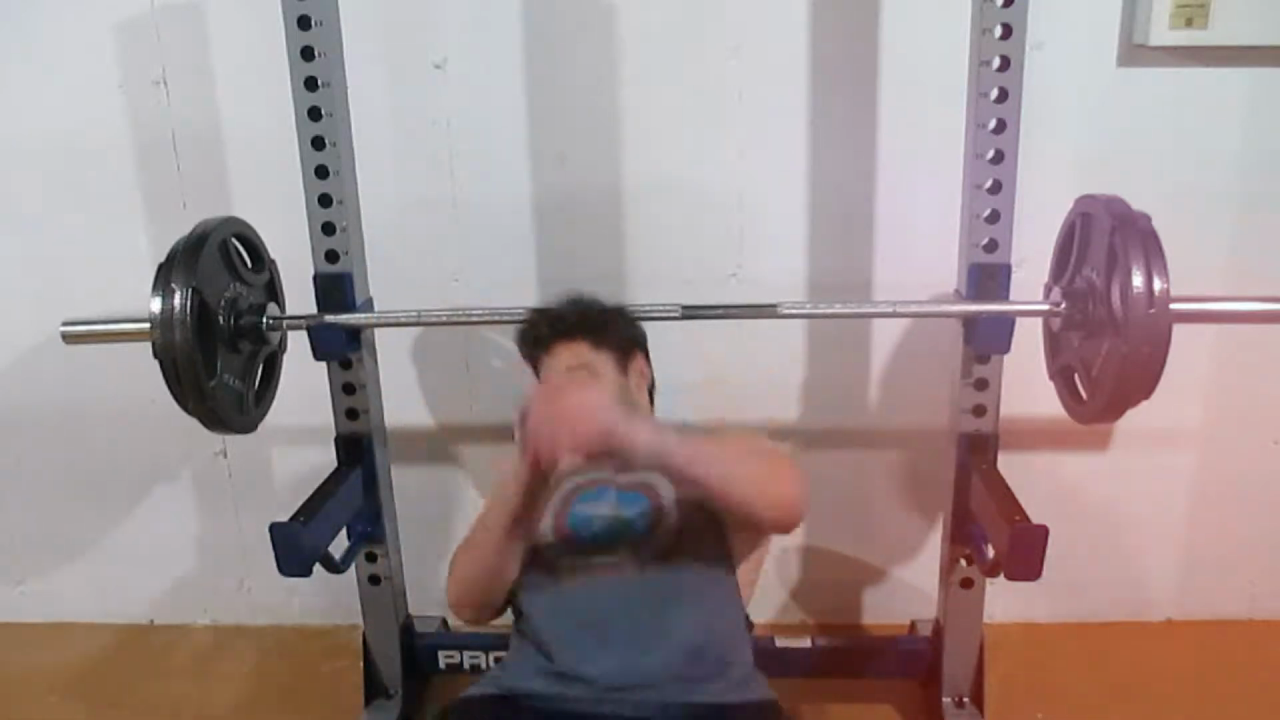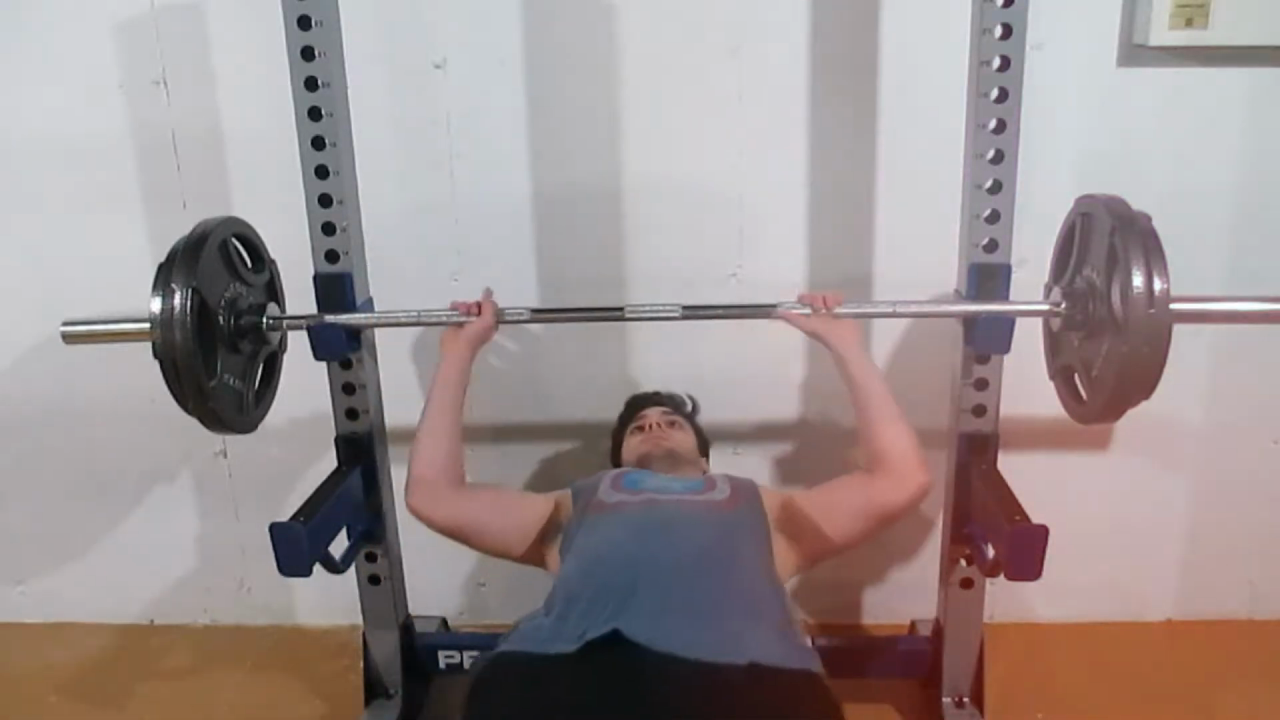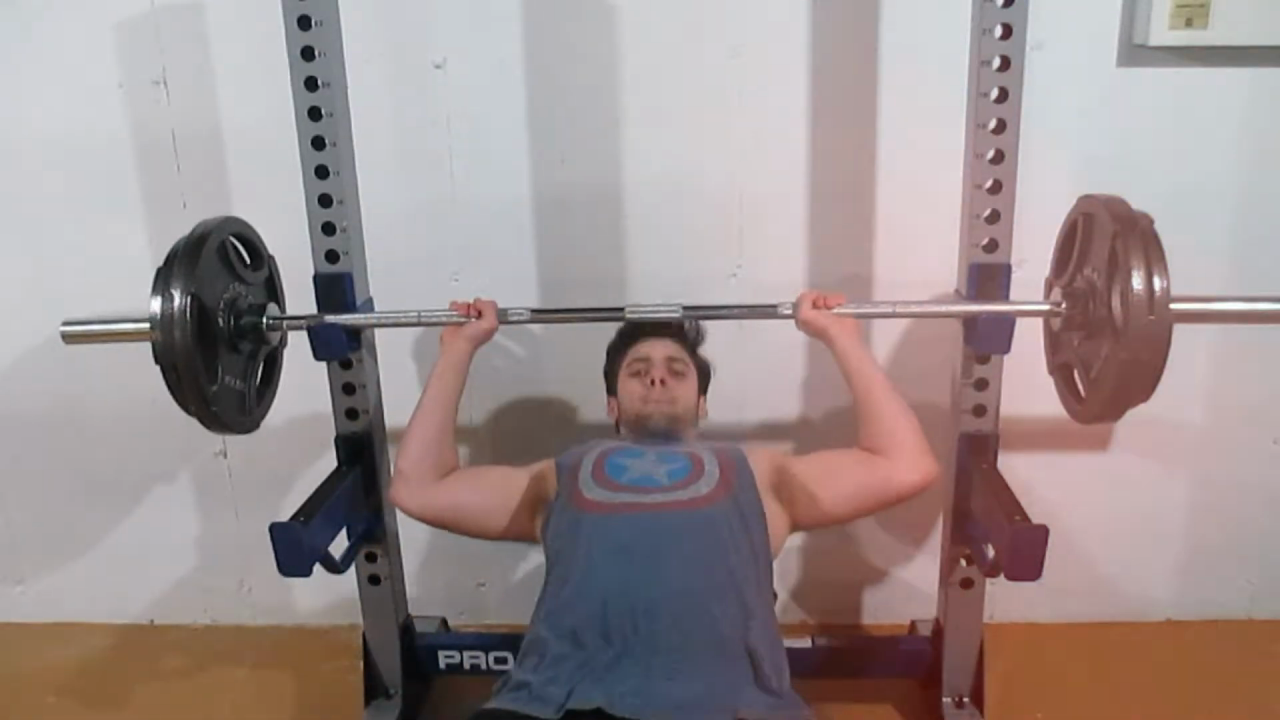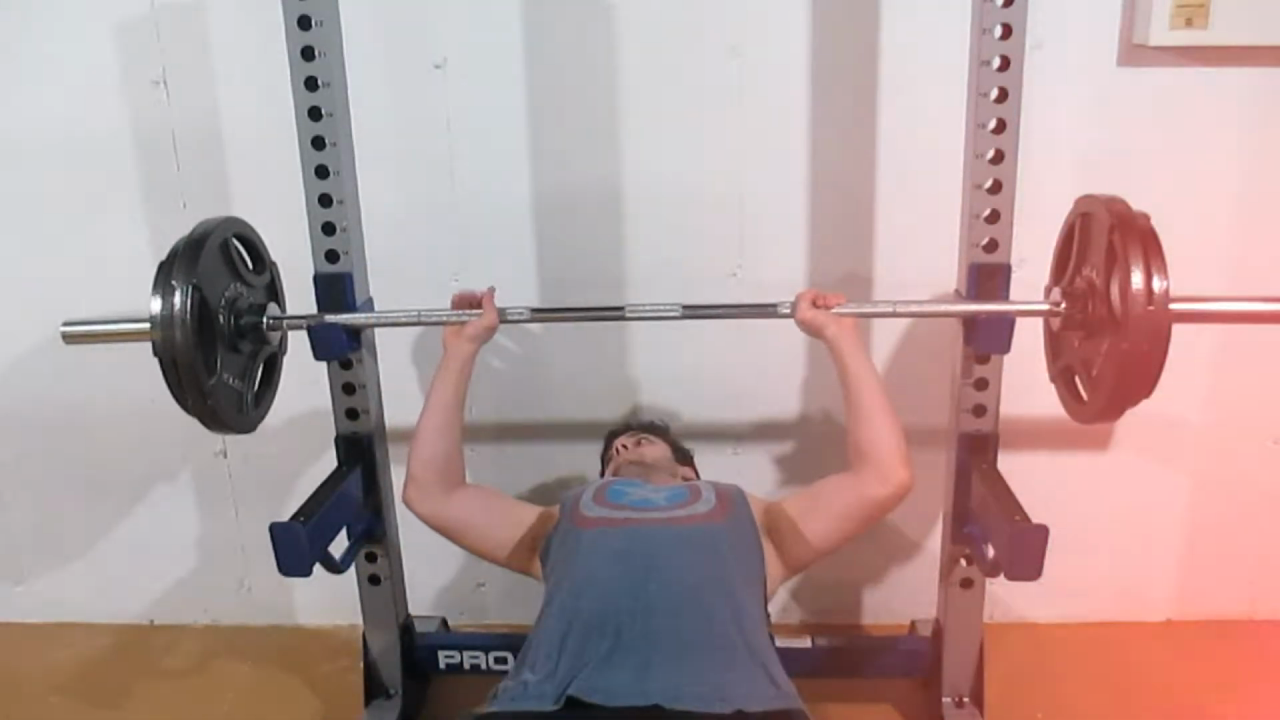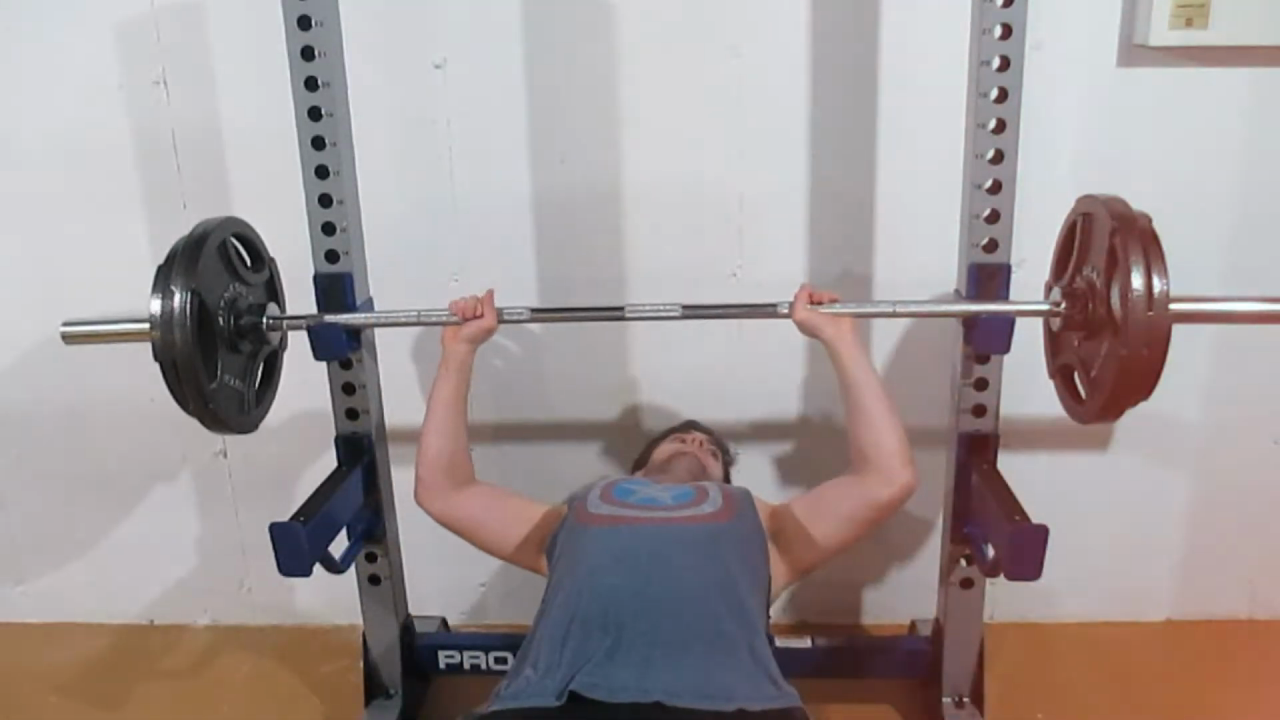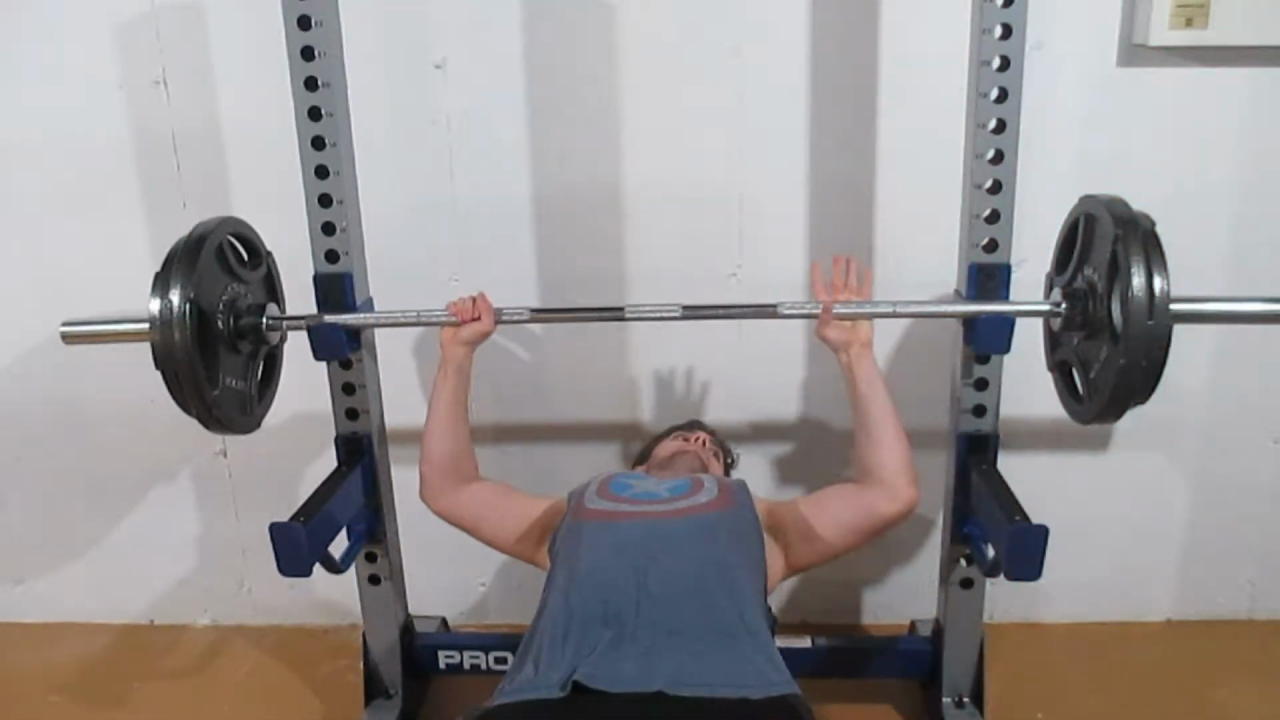
dt=0.7s
person 1, frame 1
left shoulder: (721, 462)
right shoulder: (534, 488)
left elbow: (781, 499)
right elbow: (469, 601)
left wrist: (634, 438)
right wrist: (526, 476)
person 1, frame 2
left shoulder: (762, 509)
right shoulder: (572, 508)
left elbow: (900, 479)
right elbow: (433, 495)
left wrist: (843, 345)
right wrist: (459, 350)
left hip: (736, 673)
person 1, frame 3
left shoulder: (752, 472)
right shoulder: (561, 476)
left elbow: (905, 466)
right elbow: (417, 486)
left wrist: (841, 336)
right wrist: (458, 349)
person 1, frame 4
left shoulder: (748, 517)
right shoulder: (560, 523)
left elbow: (883, 477)
right elbow: (431, 491)
left wrist: (841, 337)
right wrist: (461, 349)
person 1, frame 5
left shoulder: (756, 522)
right shoulder: (571, 518)
left elbow: (887, 479)
right elbow: (442, 489)
left wrist: (839, 339)
right wrist: (460, 350)
person 1, frame 6
left shoulder: (754, 517)
right shoulder: (573, 512)
left elbow: (890, 492)
right elbow: (447, 486)
left wrist: (854, 353)
right wrist: (458, 353)
